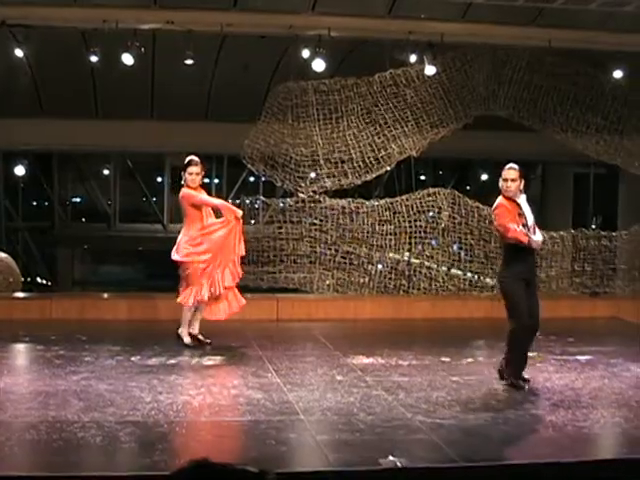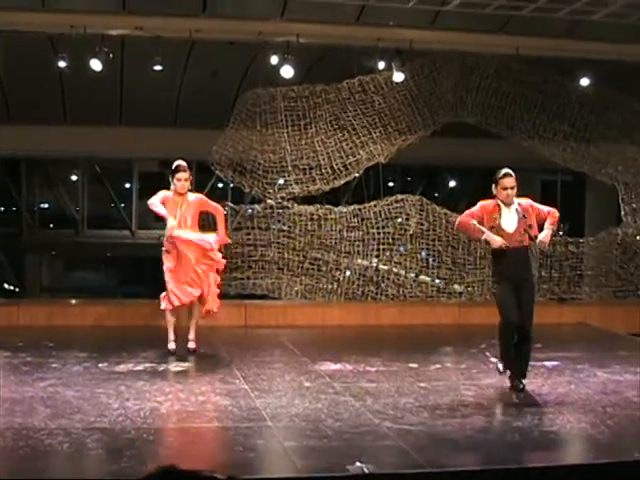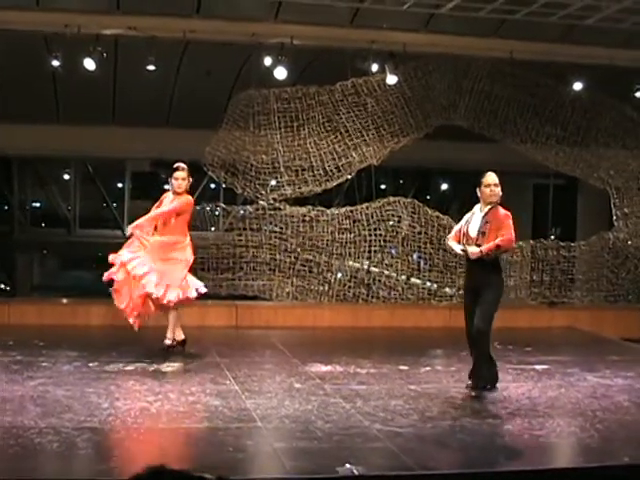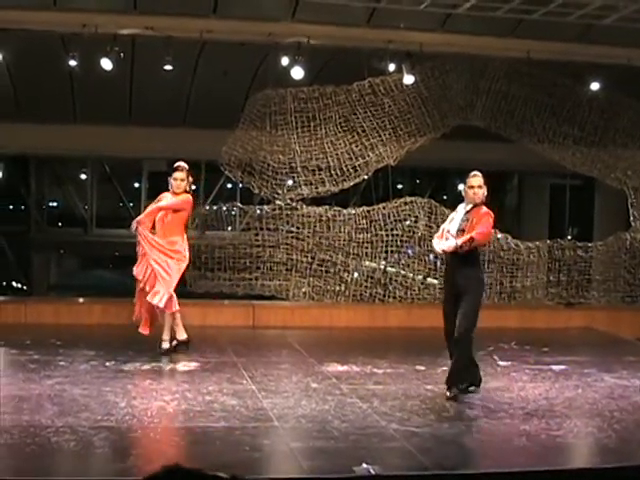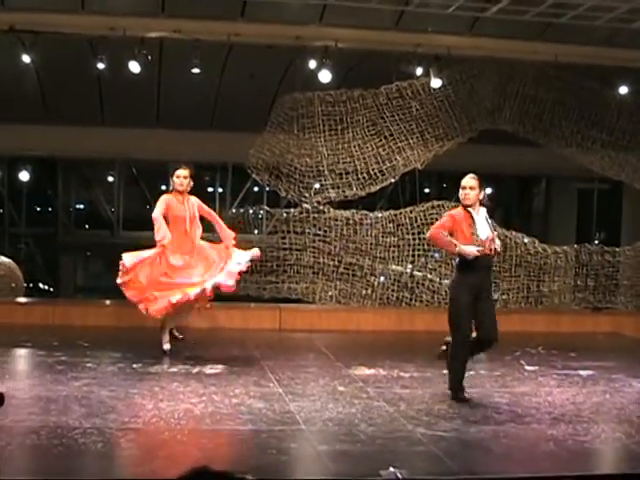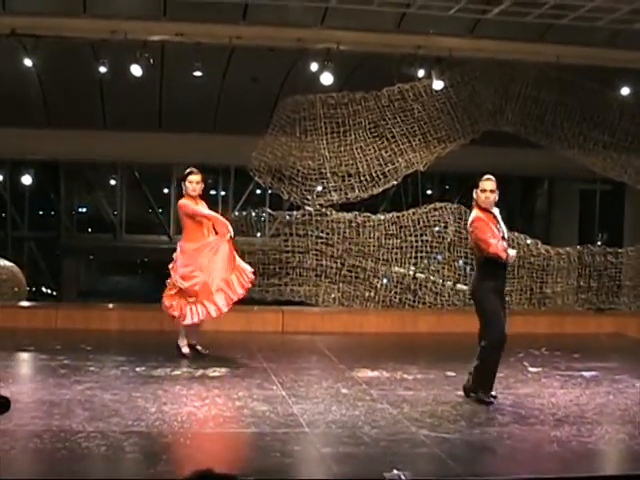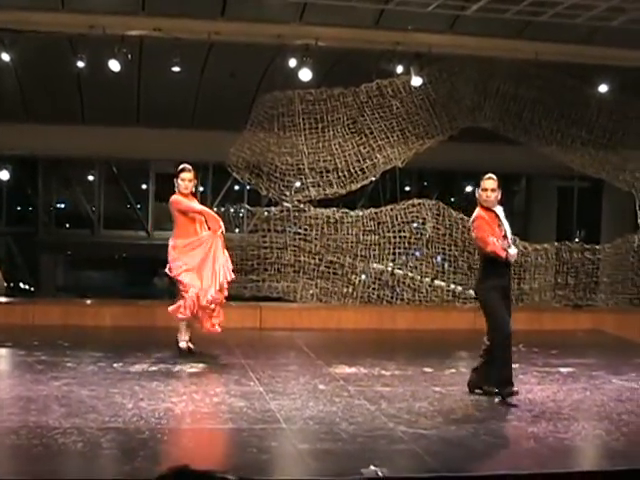
dt=0.7s
person 1, frame 1
left shoulder: (523, 203)
right shoulder: (501, 205)
left elbow: (532, 228)
right elbow: (508, 231)
left wrist: (538, 237)
right wrist: (530, 240)
left hip: (528, 271)
right hip: (511, 273)
left knee: (532, 323)
right knee: (521, 322)
left ankle: (511, 367)
right ankle: (511, 371)
person 1, frame 2
left shoulder: (526, 205)
right shoulder: (486, 208)
left elbow: (551, 213)
right elbow: (462, 222)
left wrist: (547, 231)
right wrist: (487, 236)
left hip: (525, 274)
right hip: (503, 275)
left knee: (525, 326)
right knee: (510, 320)
left ankle: (518, 375)
right ankle: (506, 360)
person 1, frame 3
left shoulder: (503, 216)
right shoulder: (470, 215)
left elbow: (508, 242)
right elbow: (453, 236)
left wrist: (482, 251)
right wrist: (458, 247)
left hip: (491, 279)
right hip: (471, 279)
left knee: (481, 328)
right knee: (472, 332)
left ankle: (478, 379)
right ankle: (488, 376)
person 1, frame 4
left shoulder: (484, 214)
right shoulder: (455, 213)
left elbow: (482, 236)
right elbow: (439, 235)
left wrist: (456, 245)
right wrist: (439, 244)
left hip: (471, 279)
right hip: (451, 278)
left knee: (462, 333)
right knee: (451, 334)
left ankle: (455, 382)
right ankle: (471, 378)
person 1, frame 5
left shoulder: (485, 216)
right shoulder: (454, 216)
right elbow: (433, 235)
left wrist: (495, 243)
right wrist: (461, 249)
left hip: (484, 283)
right hip: (464, 282)
left knee: (489, 336)
right knee: (462, 336)
left ankle: (454, 356)
right ankle: (456, 388)
person 1, frame 6
left shoulder: (494, 216)
right shoulder: (478, 218)
left elbow: (502, 245)
right elbow: (489, 246)
left wrist: (508, 252)
right wrist: (507, 254)
left hip: (496, 284)
right hip: (485, 285)
left knee: (495, 336)
right knee: (495, 336)
left ankle: (475, 384)
right ankle: (480, 387)
person 1, frame 7
left shoulder: (498, 215)
right shoulder: (479, 217)
left elbow: (507, 244)
right elbow: (488, 245)
left wrist: (511, 250)
right wrist: (506, 253)
left hip: (503, 282)
right hip: (489, 284)
left knee: (496, 334)
right knee: (502, 332)
left ankle: (480, 380)
right ankle: (504, 384)
person 2, frame 1
left shoulder: (201, 193)
right shoulder: (186, 193)
left elbow: (209, 219)
right elbow: (214, 202)
left wrist: (229, 218)
right wrist: (235, 211)
left hip: (205, 245)
right hip: (190, 246)
left knee: (206, 287)
right knee: (195, 288)
left ankle: (193, 330)
right ankle: (183, 330)
person 2, frame 2
left shoulder: (197, 199)
right shoulder: (166, 196)
left elbow: (219, 211)
right elbow: (152, 202)
left wrist: (221, 234)
right wrist: (168, 217)
left hip: (195, 252)
right hip: (174, 251)
left knee: (197, 294)
right knee: (174, 293)
left ankle: (192, 337)
right ankle: (170, 337)
person 2, frame 3
left shoulder: (187, 201)
right shoulder: (166, 196)
left elbow: (162, 213)
right elbow: (155, 211)
left wrist: (137, 224)
right wrist: (148, 231)
left hip: (179, 250)
right hip: (161, 249)
left knee: (169, 290)
right knee: (159, 291)
left ankle: (170, 336)
right ankle: (179, 336)
person 2, frame 4
left shoulder: (186, 200)
right shoulder: (165, 195)
left elbow: (161, 207)
right elbow: (152, 209)
left wrist: (140, 219)
right wrist: (144, 226)
left hip: (175, 251)
right hip: (159, 249)
left knee: (163, 292)
right knee: (159, 293)
left ankle: (166, 338)
right ankle: (181, 336)
person 2, frame 5
left shoulder: (193, 200)
right shoulder: (166, 199)
left elbow: (211, 216)
right elbow: (156, 214)
left wrist: (227, 236)
right wrist: (162, 232)
left hip: (192, 251)
right hip: (171, 252)
left knee: (195, 293)
right knee: (171, 294)
left ankle: (173, 327)
right ankle: (164, 339)
person 2, frame 6
left shoulder: (202, 203)
right shoulder: (183, 204)
left elbow: (209, 225)
right elbow: (207, 214)
left wrist: (222, 234)
right wrist: (227, 225)
left hip: (205, 254)
right hip: (190, 254)
left knee: (204, 297)
right knee: (191, 297)
left ankle: (192, 340)
right ankle: (182, 341)
person 2, frame 7
left shoulder: (193, 200)
right shoulder: (175, 200)
left elbow: (202, 223)
right elbow: (200, 210)
left wrist: (213, 230)
right wrist: (218, 222)
left hip: (197, 251)
right hip: (181, 251)
left knee: (199, 293)
right knee: (190, 291)
left ankle: (186, 337)
right ankle: (181, 337)
